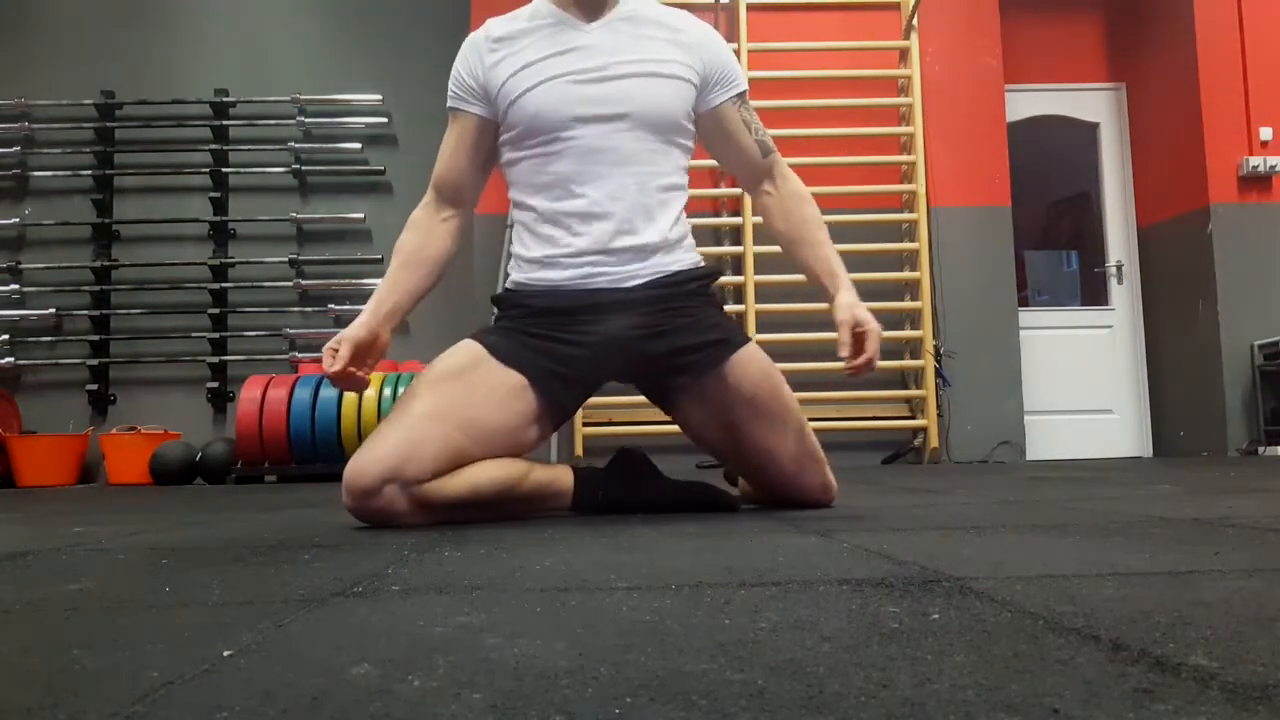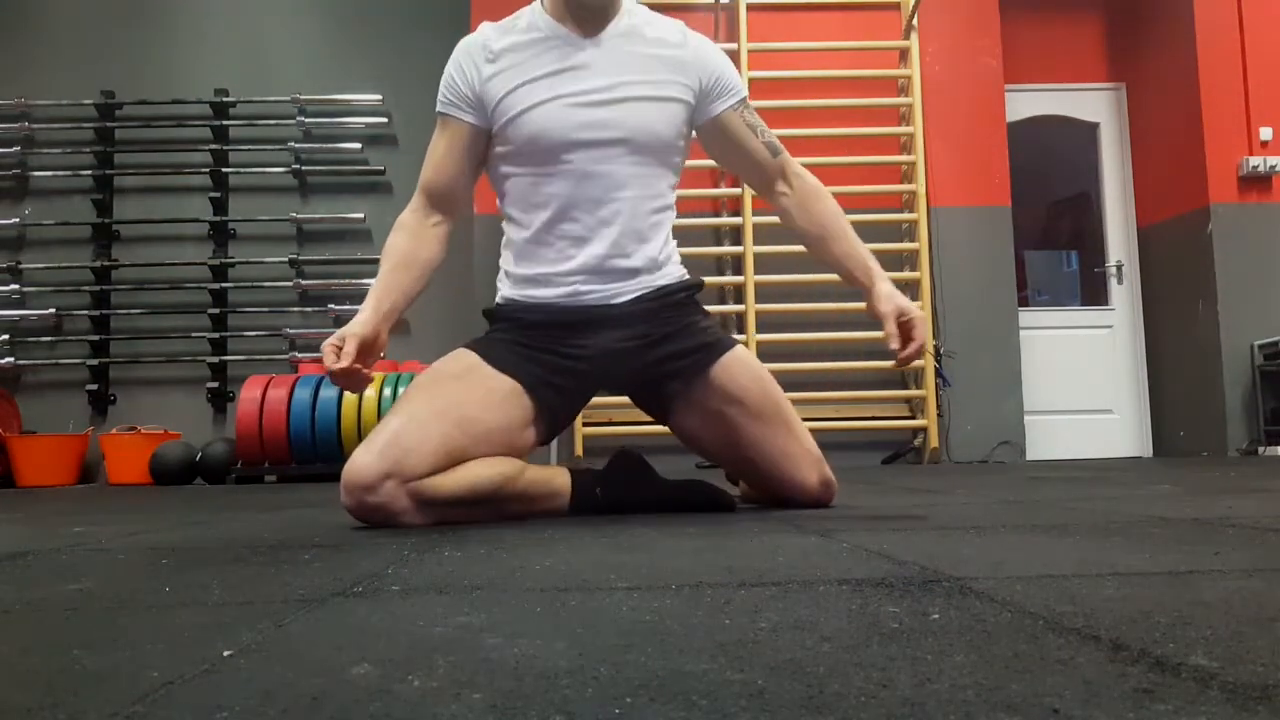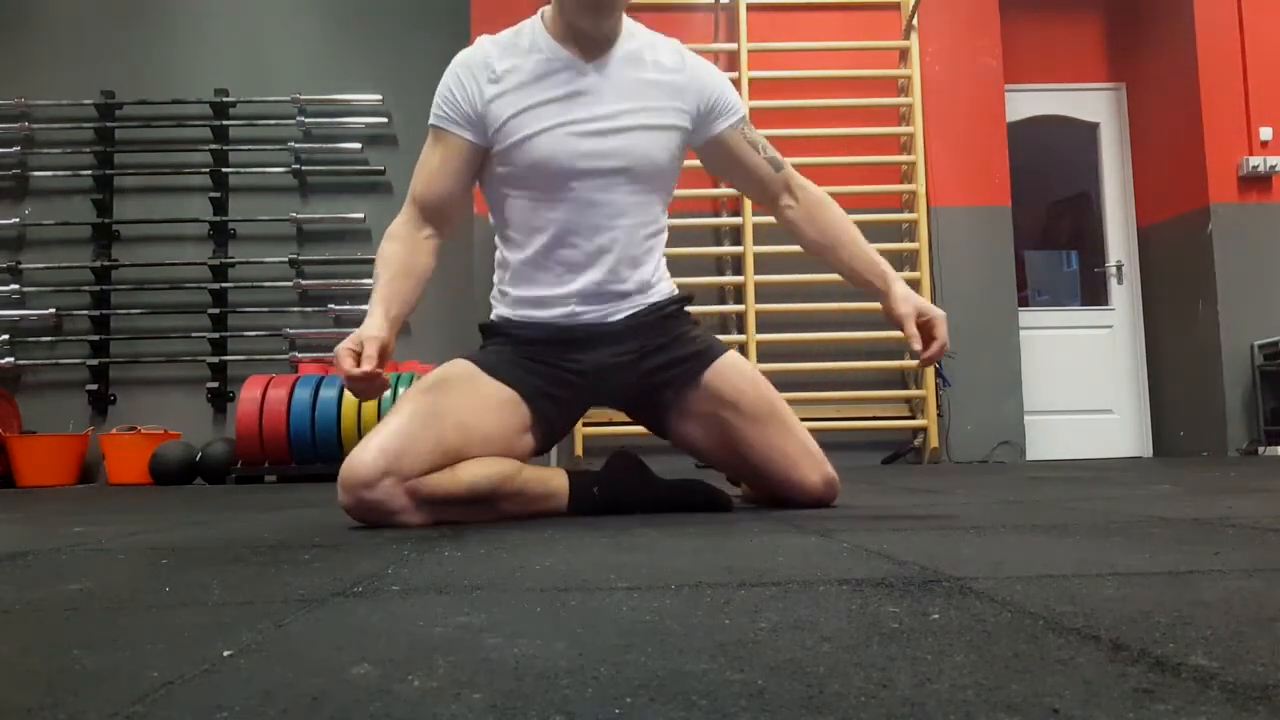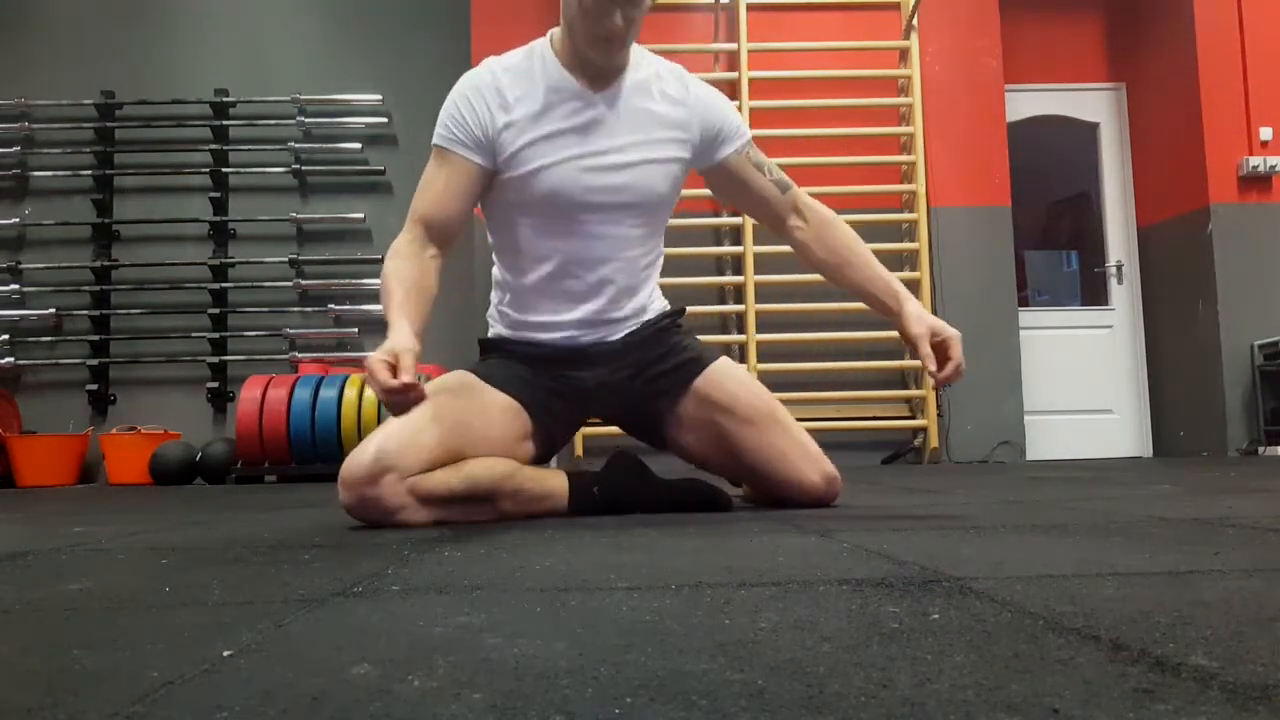
dt=0.2s
person 1, frame 1
right shoulder: (491, 48)
left elbow: (769, 180)
right elbow: (445, 207)
left wrist: (840, 289)
right wrist: (375, 318)
left hip: (672, 300)
right hip: (543, 314)
left knee: (809, 488)
right knee: (372, 487)
right ankle: (603, 490)
person 1, frame 2
left shoulder: (689, 52)
right shoulder: (484, 55)
left elbow: (783, 182)
right elbow: (432, 212)
left wrist: (876, 282)
right wrist: (372, 315)
left hip: (662, 314)
right hip: (535, 327)
left knee: (808, 486)
right knee: (371, 486)
right ankle: (601, 490)
person 1, frame 3
left shoulder: (687, 74)
right shoulder: (481, 71)
left elbow: (788, 195)
right elbow: (420, 223)
left wrist: (892, 286)
right wrist: (379, 319)
left hip: (654, 329)
right hip: (530, 343)
left knee: (811, 485)
right knee: (368, 485)
right ankle: (600, 493)
person 1, frame 4
left shoulder: (692, 100)
right shoulder: (489, 93)
left elbow: (796, 216)
right elbow: (420, 241)
left wrist: (905, 306)
right wrist: (401, 332)
left hip: (650, 345)
right hip: (527, 360)
left knee: (812, 483)
right knee: (368, 482)
right ankle: (598, 490)
